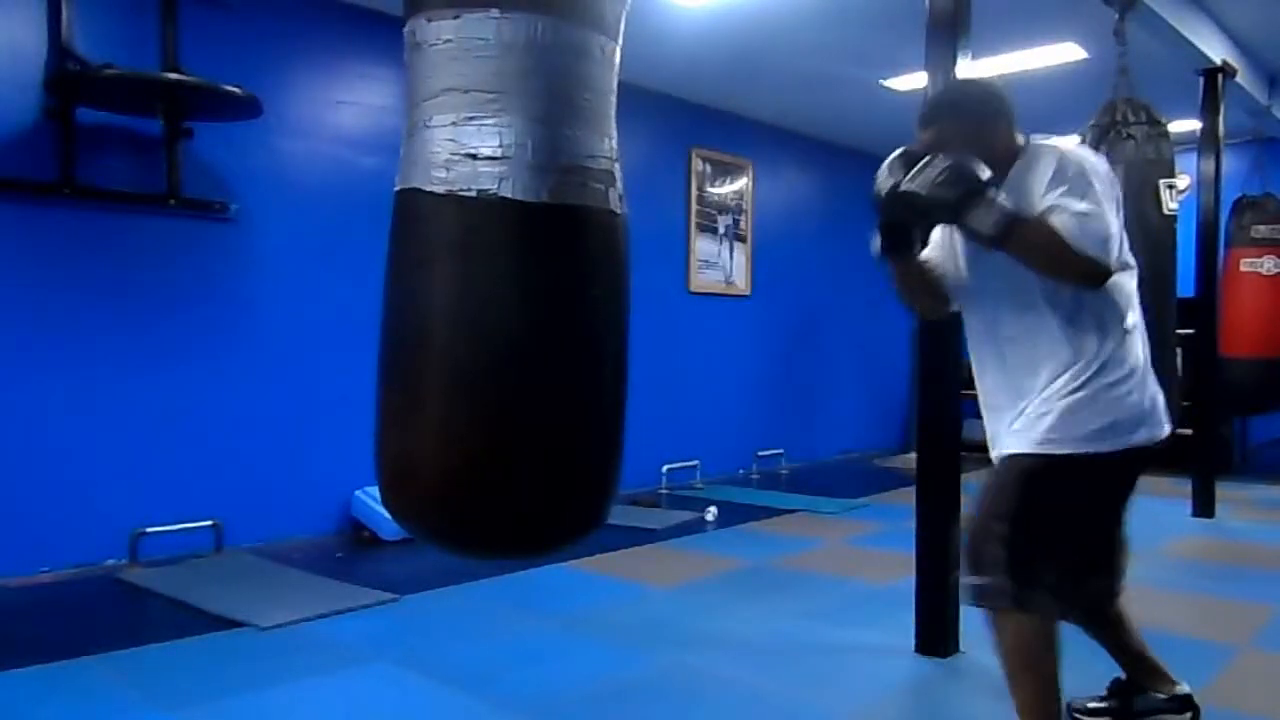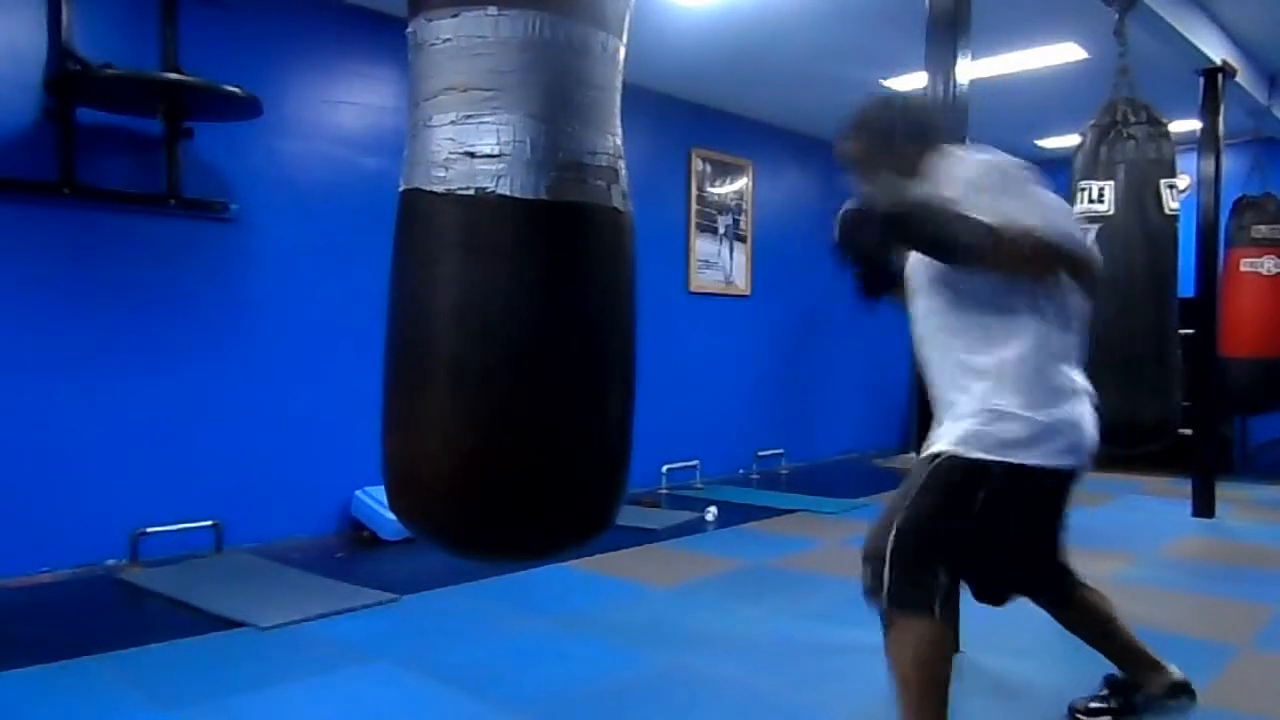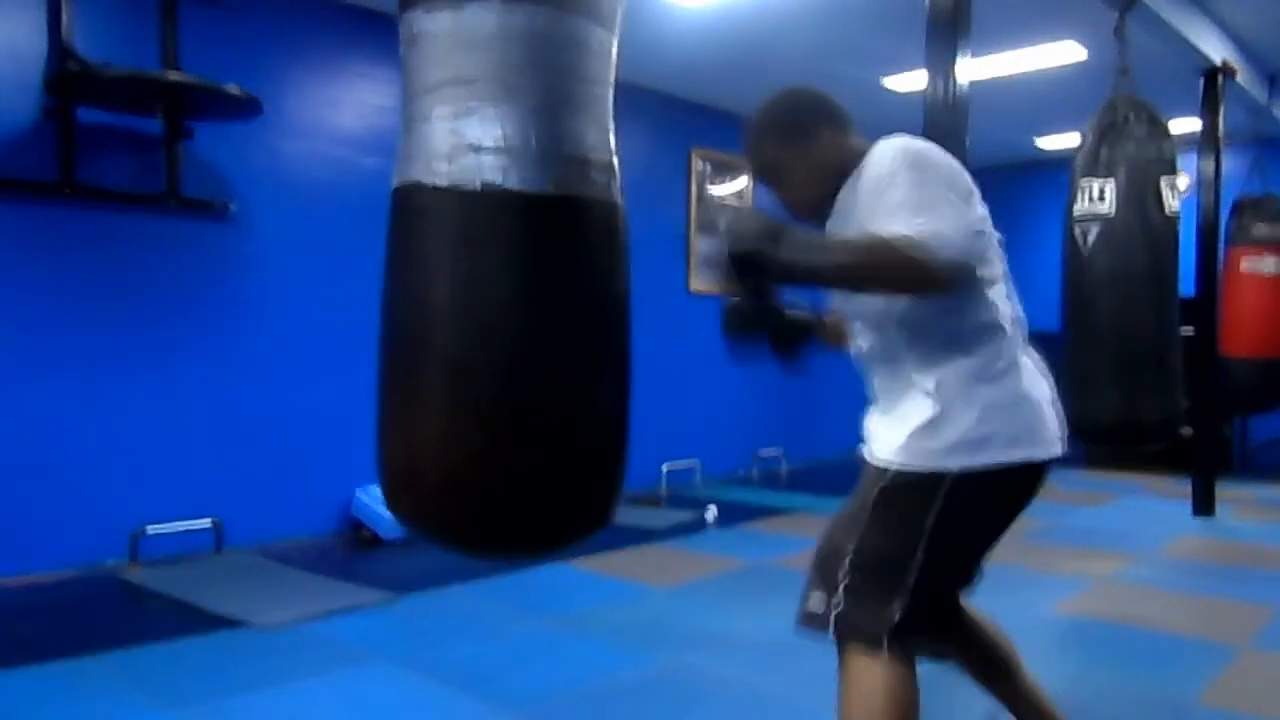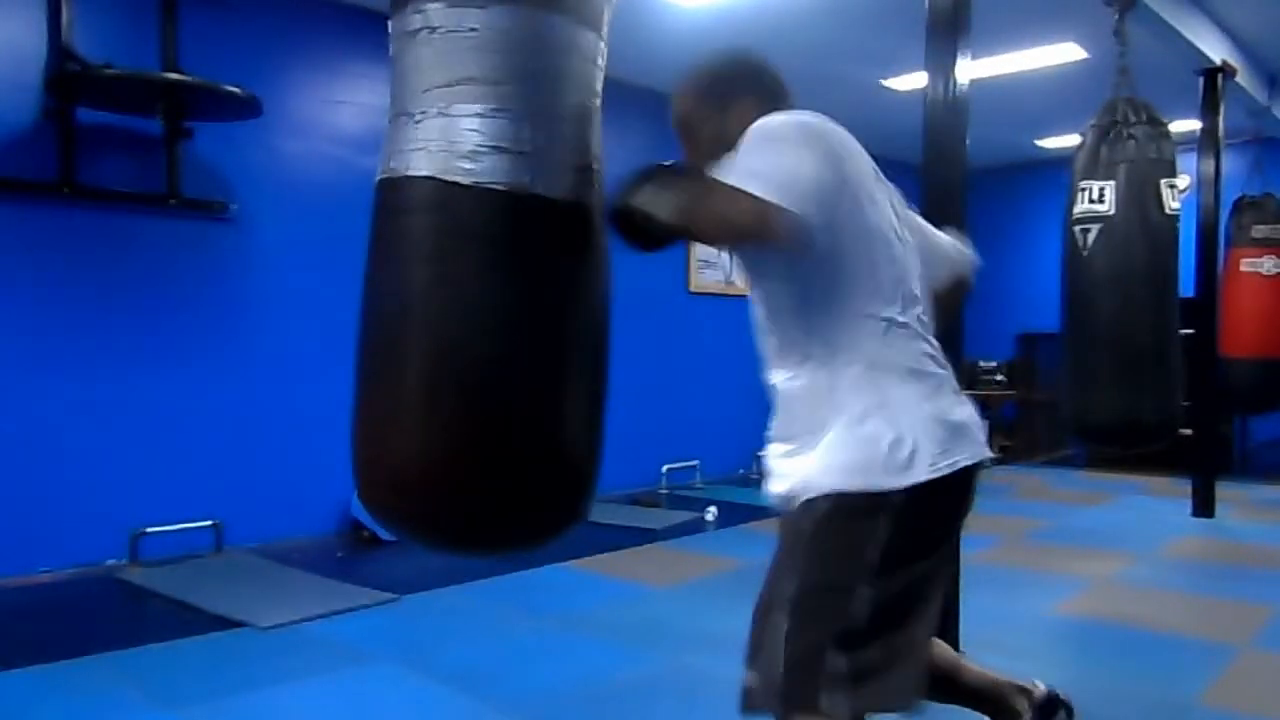
dt=0.7s
person 1, frame 1
left shoulder: (1065, 167)
right shoulder: (965, 201)
left elbow: (1091, 263)
right elbow: (931, 300)
left wrist: (982, 213)
right wrist: (898, 239)
left hip: (1092, 413)
right hip: (1043, 422)
left knee: (1002, 560)
right knee: (1063, 573)
person 1, frame 2
left shoulder: (977, 174)
right shoulder: (927, 206)
left elbow: (1072, 260)
left wrist: (949, 231)
right wrist: (885, 269)
left hip: (1012, 426)
right hip: (1027, 428)
left knee: (903, 565)
right knee: (1034, 570)
person 1, frame 3
left shoulder: (903, 165)
right shoulder: (856, 205)
left elbow: (937, 269)
right elbow: (879, 328)
left wrist: (785, 254)
left hip: (968, 434)
right hip: (958, 433)
left knee: (866, 619)
right knee: (918, 603)
person 1, frame 4
left shoulder: (788, 133)
right shoulder: (845, 171)
left elbow: (754, 218)
right elbow: (955, 269)
left wrist: (662, 200)
left hip: (879, 454)
right hip: (896, 448)
right knee: (879, 641)
